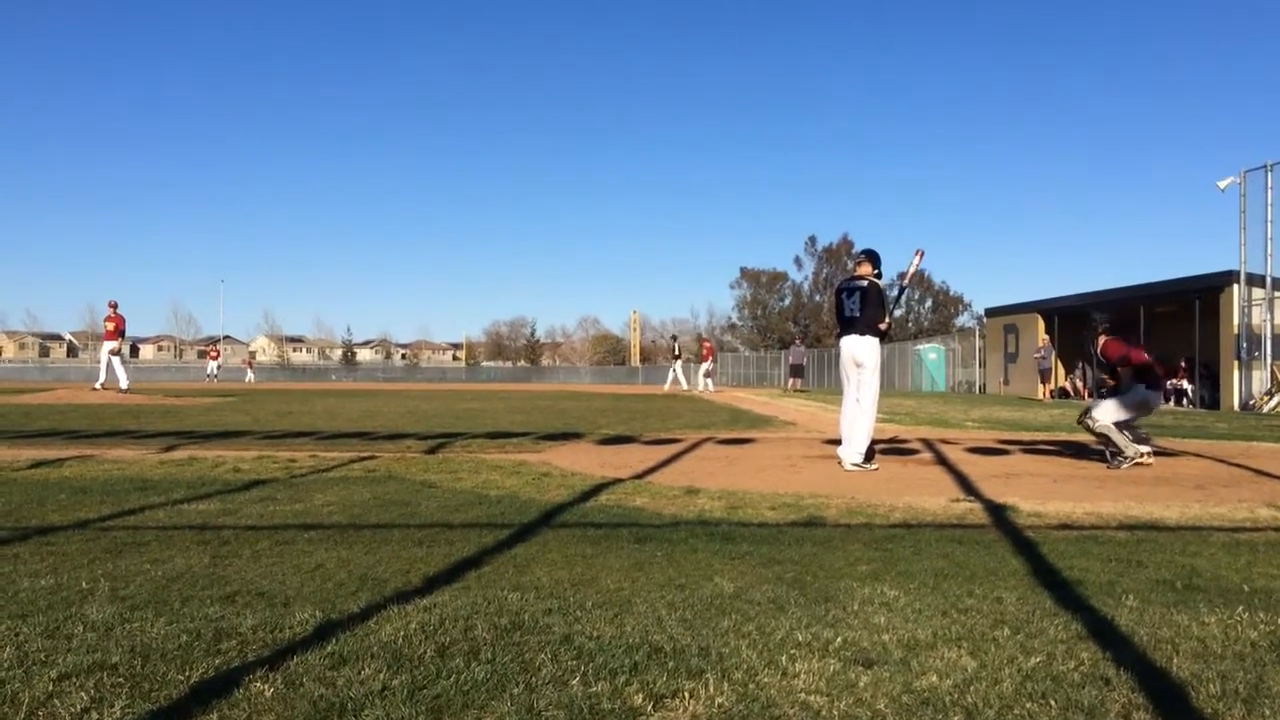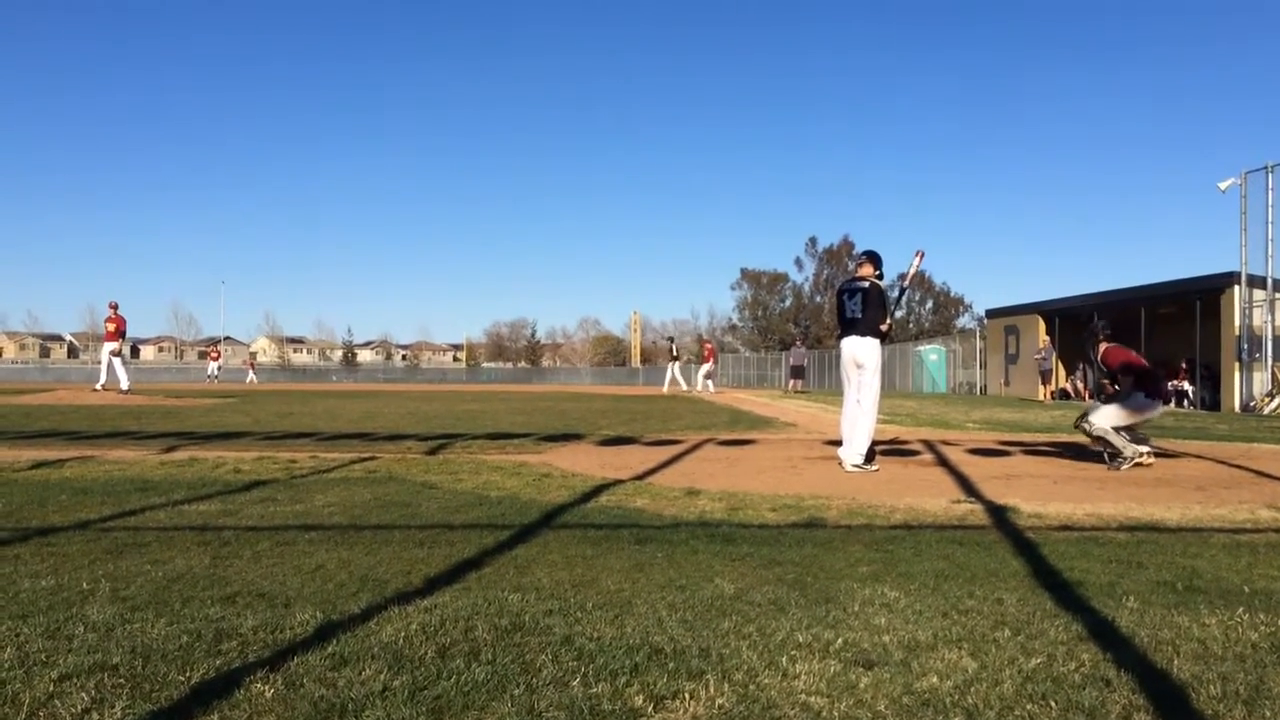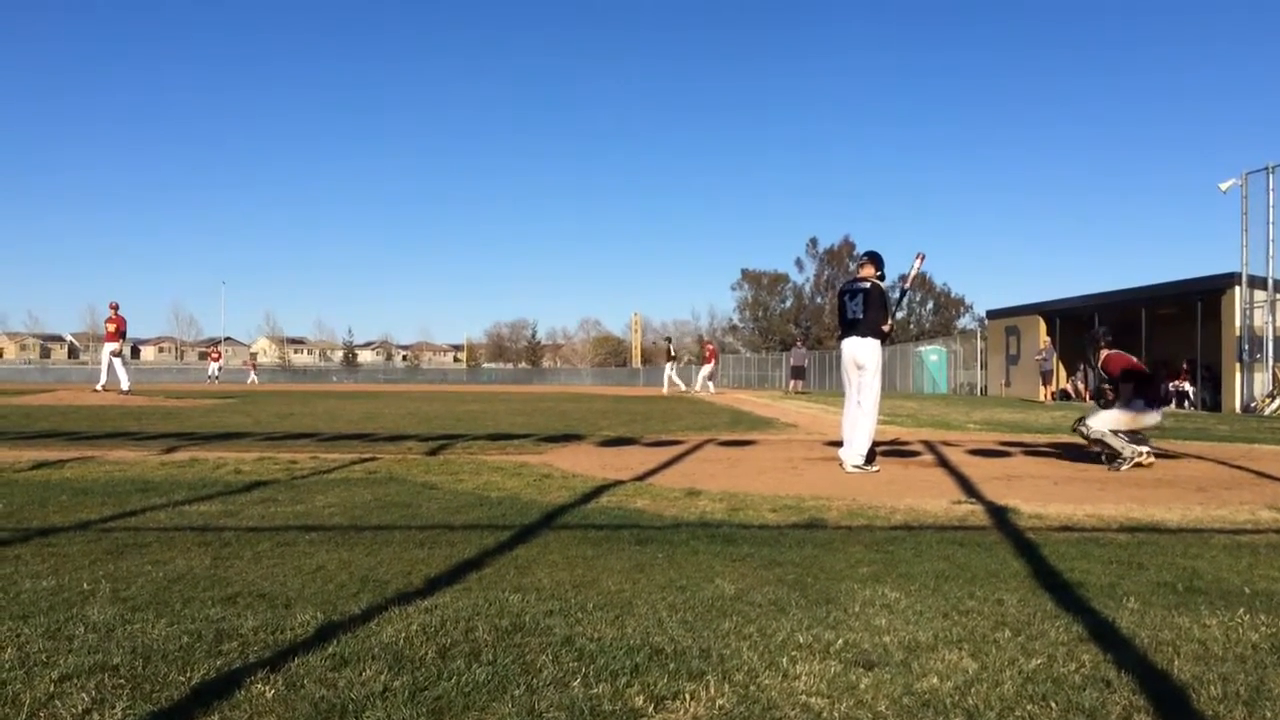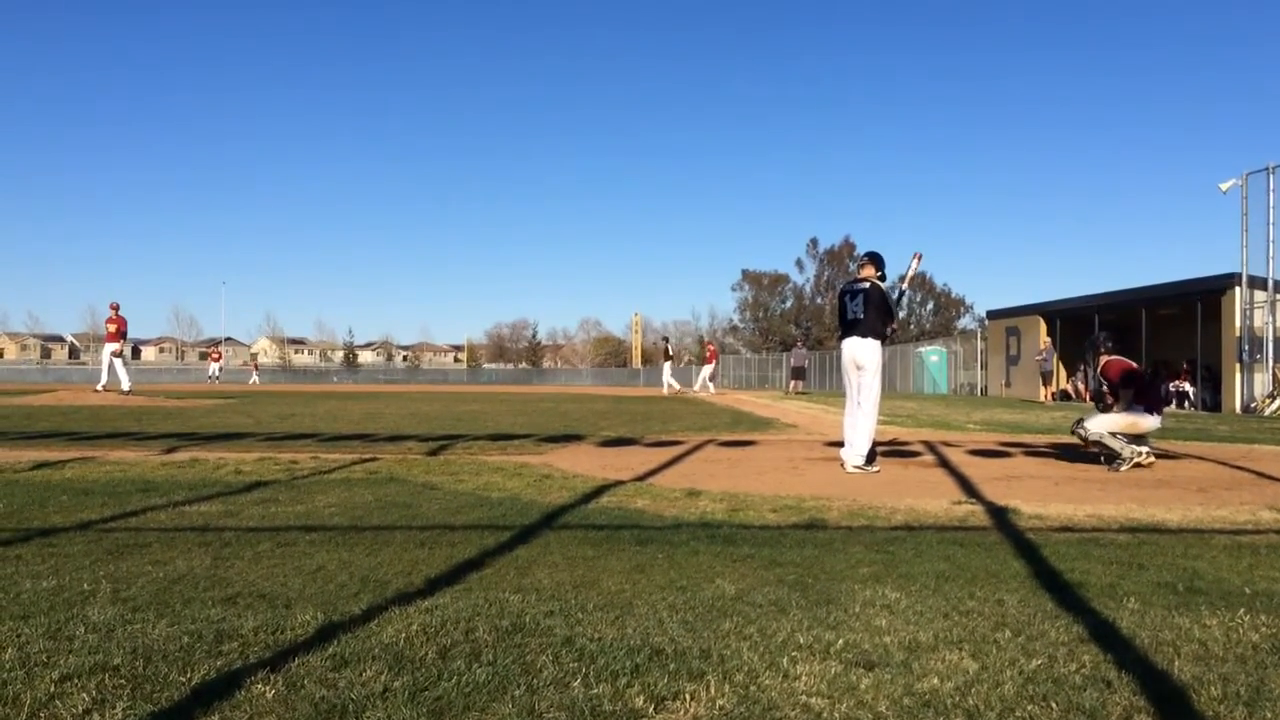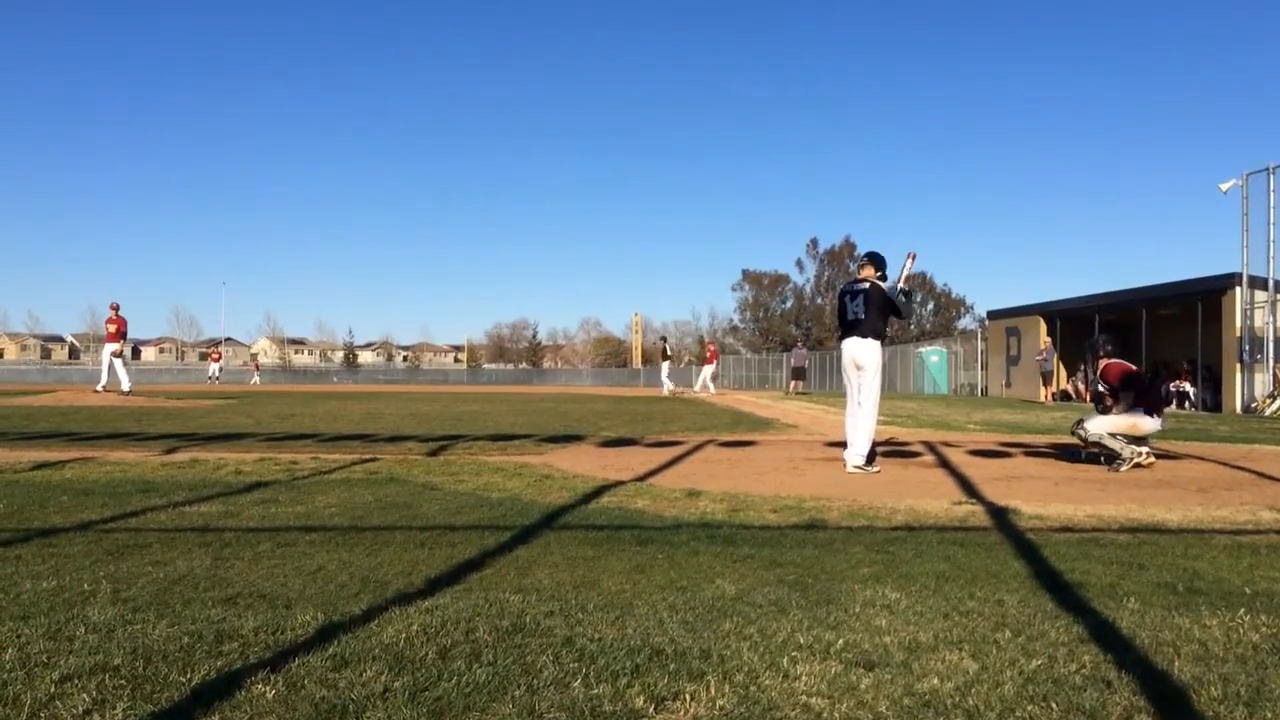
dt=0.1s
person 1, frame 1
left shoulder: (842, 287)
right shoulder: (874, 286)
left elbow: (840, 320)
right elbow: (882, 325)
right wrist: (885, 327)
left hip: (845, 343)
right hip: (867, 343)
left knee: (849, 398)
right knee: (866, 400)
left ankle: (847, 451)
right ankle: (856, 456)
person 1, frame 2
left shoulder: (843, 288)
right shoulder: (875, 288)
left elbow: (841, 320)
right elbow: (883, 326)
right wrist: (884, 330)
left hip: (846, 344)
right hip: (868, 344)
left knee: (850, 399)
right knee: (867, 401)
left ankle: (847, 452)
right ankle: (856, 457)
person 1, frame 3
left shoulder: (844, 289)
right shoulder: (876, 288)
left elbow: (842, 321)
right elbow: (885, 327)
right wrist: (886, 329)
left hip: (847, 345)
right hip: (868, 345)
left knee: (852, 401)
right knee: (867, 402)
left ankle: (848, 453)
right ankle: (857, 458)
person 1, frame 4
left shoulder: (845, 289)
right shoulder: (878, 289)
right elbow: (891, 325)
right wrist: (884, 331)
left hip: (847, 345)
right hip: (868, 346)
left knee: (852, 401)
right knee: (867, 403)
left ankle: (850, 453)
right ankle: (857, 459)
person 1, frame 5
left shoulder: (845, 289)
right shoulder: (879, 289)
right elbow: (905, 313)
right wrist: (903, 294)
left hip: (847, 345)
right hip: (869, 346)
left knee: (853, 401)
right knee: (868, 402)
left ankle: (853, 453)
right ankle: (858, 458)
person 2, frame 1
left shoulder: (1108, 345)
right shoulder: (1115, 343)
left elbow: (1127, 378)
left wrist: (1116, 388)
left hip: (1144, 392)
right hip: (1151, 391)
left knee: (1090, 418)
right knee: (1112, 417)
left ankle: (1131, 452)
right ankle: (1142, 449)
person 2, frame 2
left shoulder: (1109, 353)
right shoulder: (1118, 350)
left elbow: (1126, 389)
left wrist: (1112, 394)
left hip: (1144, 401)
right hip: (1147, 401)
left knee: (1086, 422)
left ankle: (1131, 452)
right ankle: (1142, 449)
person 2, frame 3
left shoulder: (1110, 360)
right shoulder: (1117, 357)
left elbow: (1126, 396)
left hip: (1143, 408)
right hip: (1148, 407)
left knee: (1084, 426)
left ankle: (1130, 453)
right ankle: (1141, 449)
person 2, frame 4
left shoulder: (1111, 366)
left elbow: (1125, 402)
left hip: (1144, 415)
right hip: (1147, 414)
left knee: (1081, 428)
left ankle: (1130, 453)
right ankle: (1141, 449)
person 2, frame 5
left shoulder: (1111, 369)
right shoulder: (1110, 367)
left elbow: (1125, 405)
left hip: (1144, 417)
right hip: (1148, 416)
left knee: (1081, 429)
left ankle: (1130, 453)
right ankle: (1141, 450)
